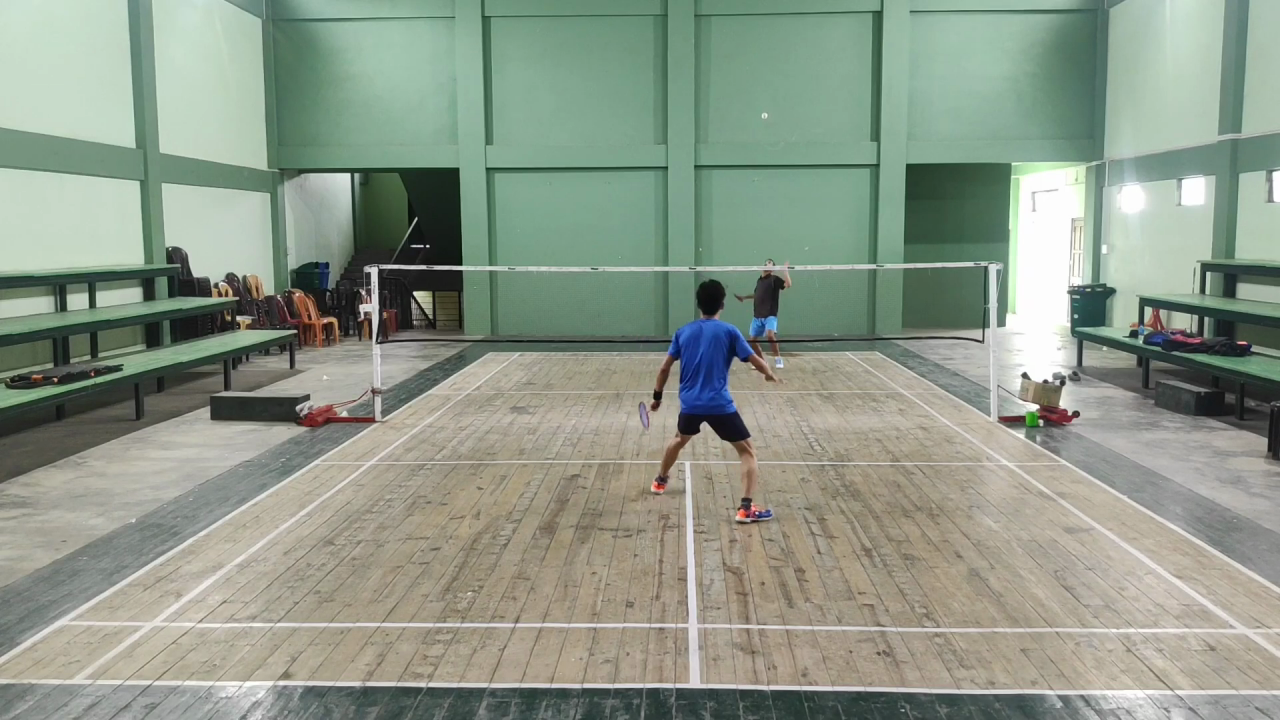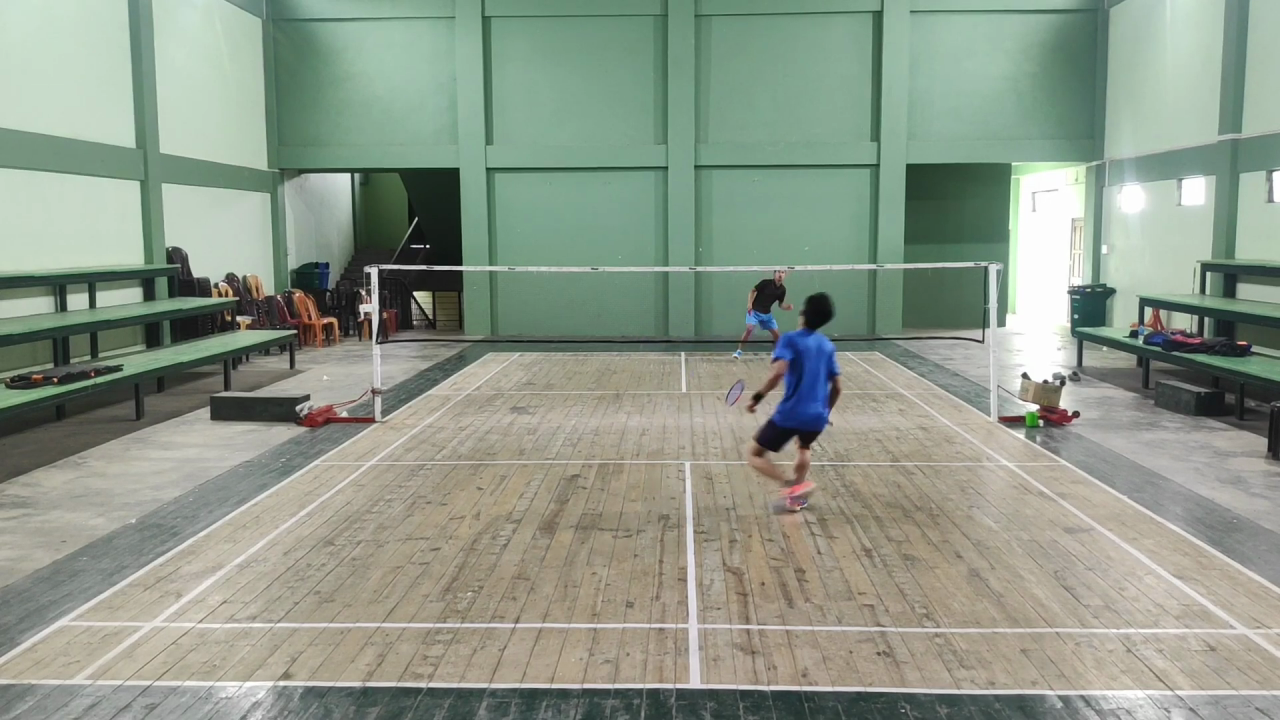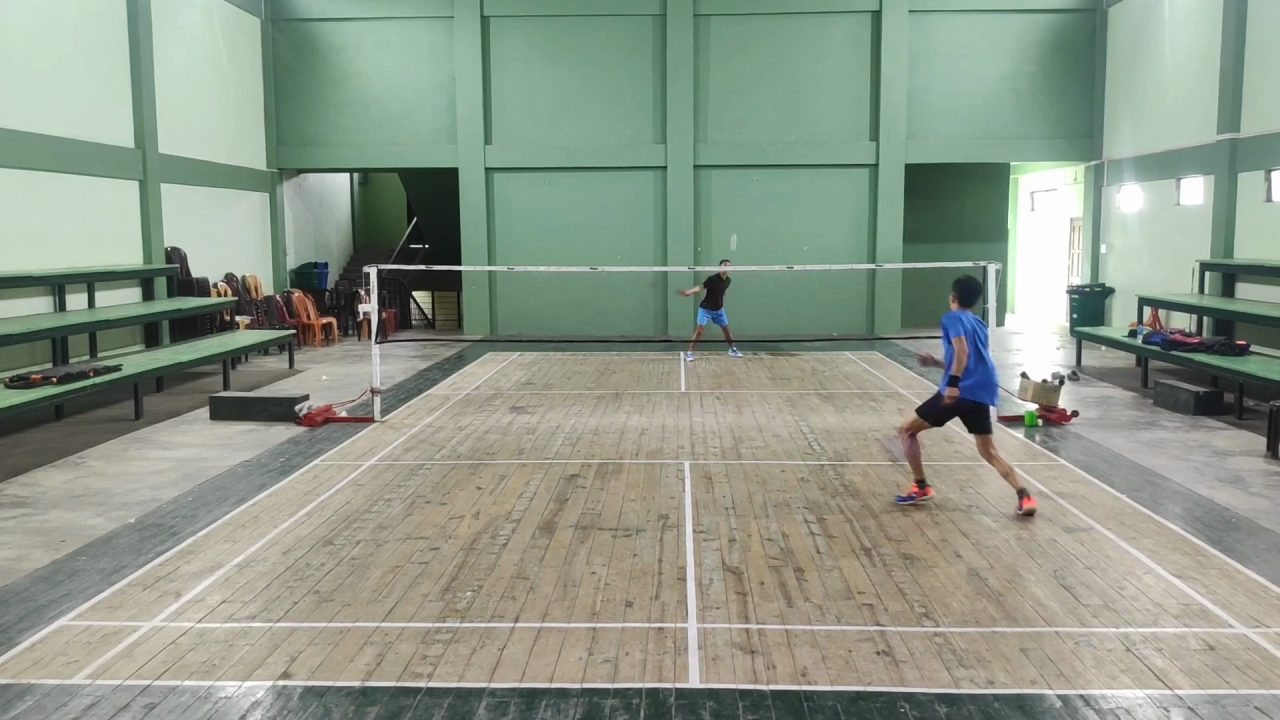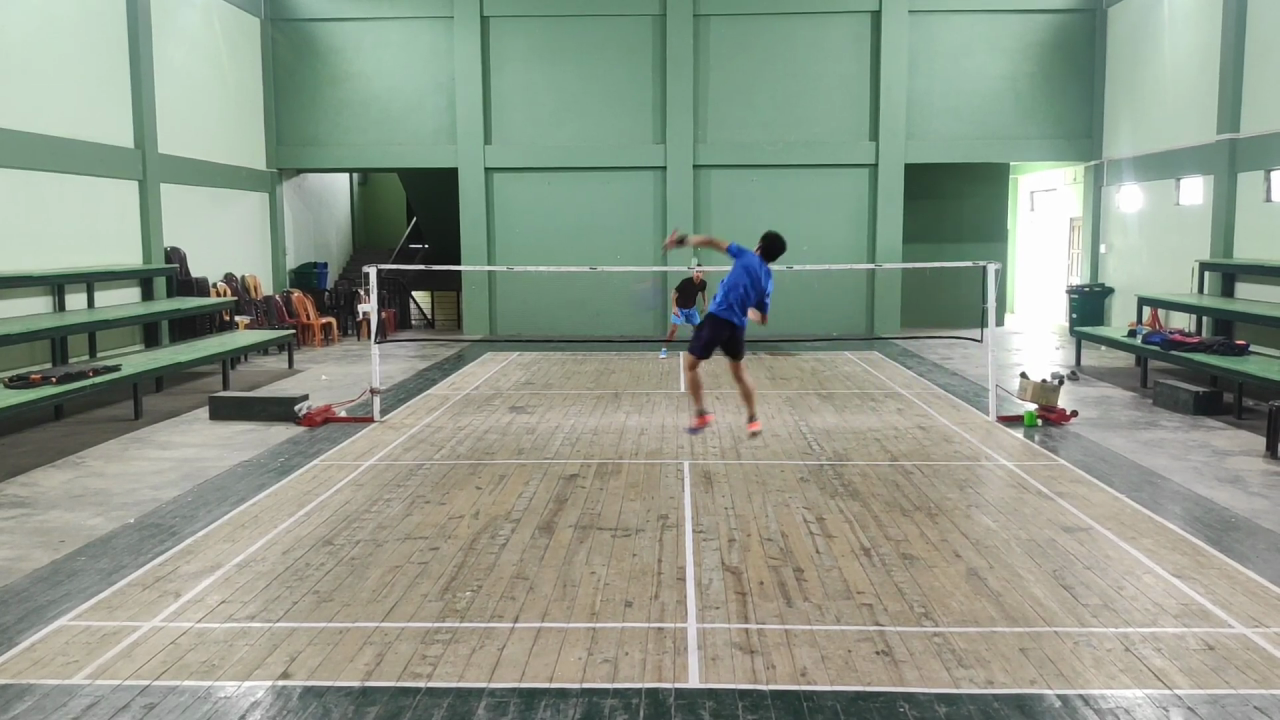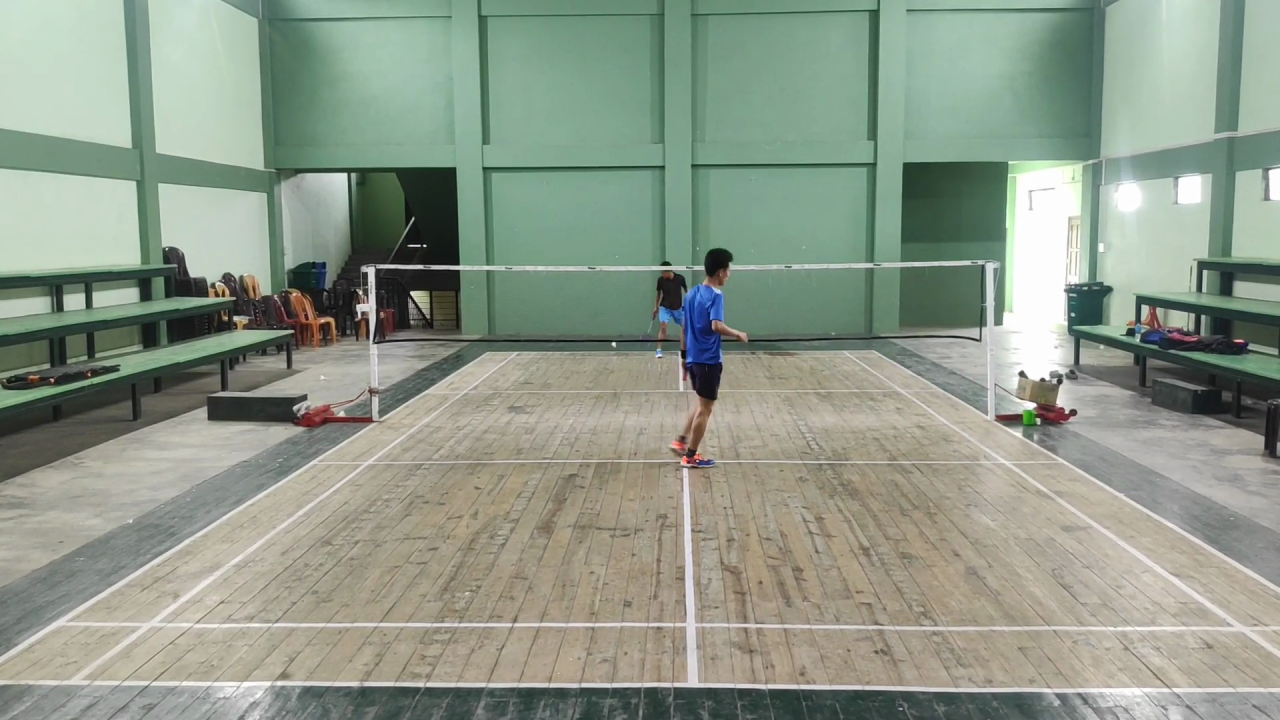
dt=1s
person 1, frame 1
left shoulder: (683, 332)
right shoulder: (730, 331)
left elbow: (665, 368)
right elbow: (757, 362)
left wrist: (657, 396)
right wrist: (770, 374)
left hip: (690, 404)
right hip: (720, 405)
left knee: (681, 439)
right knee: (747, 452)
left ankle: (660, 482)
right ankle: (746, 508)
person 1, frame 2
left shoulder: (790, 339)
right shoulder: (827, 346)
left elbow: (779, 372)
right elbow: (837, 388)
left wrist: (757, 397)
left hip: (791, 414)
right hip: (817, 417)
left knee: (754, 456)
right knee: (803, 449)
left ankle: (794, 486)
right ankle: (795, 497)
person 1, frame 3
left shoulder: (952, 319)
right shoulder: (979, 324)
left elbow: (961, 348)
left wrist: (953, 383)
right wrist: (937, 362)
left hip: (958, 394)
right hip: (983, 396)
left knee: (906, 430)
right knee: (989, 452)
left ankle: (921, 487)
right ankle: (1023, 496)
person 1, frame 4
left shoulder: (745, 256)
right shoulder: (767, 281)
left elbow: (714, 242)
right elbow: (763, 319)
left wrist: (682, 239)
left hip: (717, 319)
right hip: (736, 326)
left knee: (690, 366)
right knee: (739, 374)
left ankle: (702, 414)
right ankle: (753, 420)
person 1, frame 5
left shoulder: (691, 294)
right shoulder: (714, 296)
left elbow: (686, 328)
right elbow: (716, 326)
left wrist: (685, 355)
right wrist: (737, 334)
left hip: (695, 358)
right hip: (707, 360)
left knee: (703, 404)
right knee: (705, 407)
left ankle: (681, 440)
right ankle: (689, 455)
